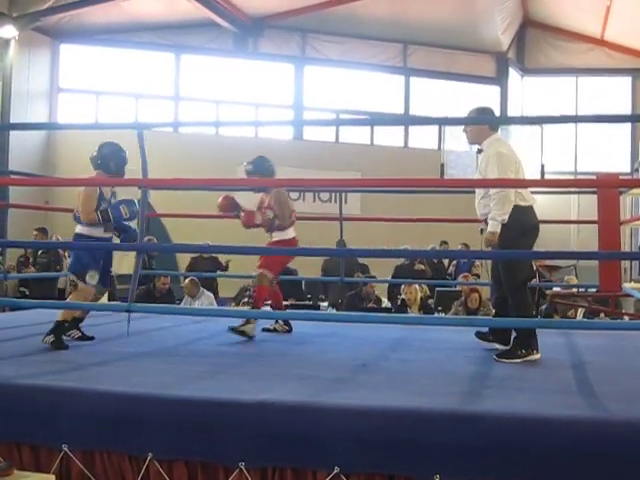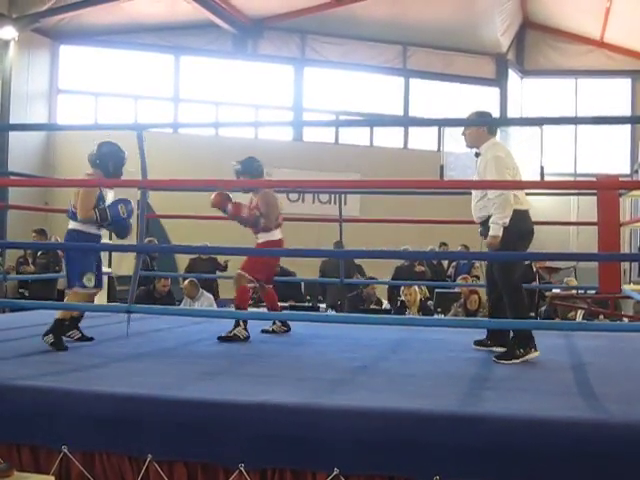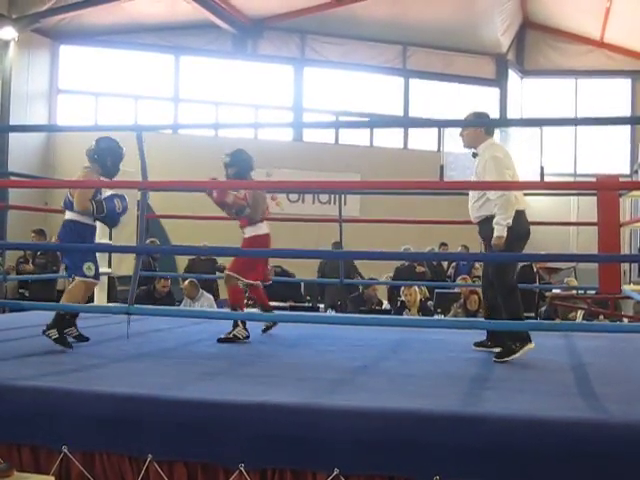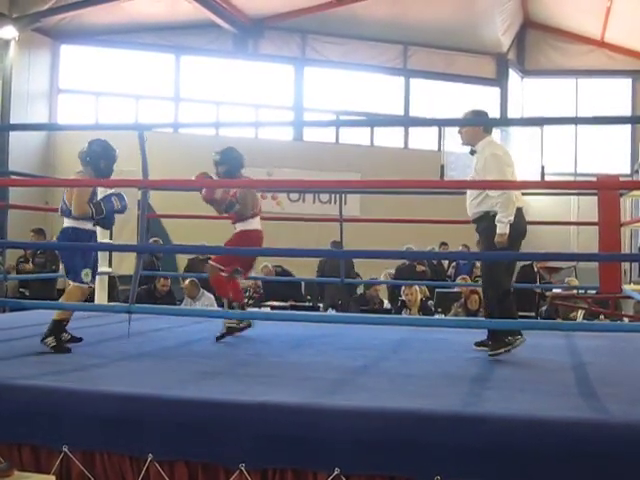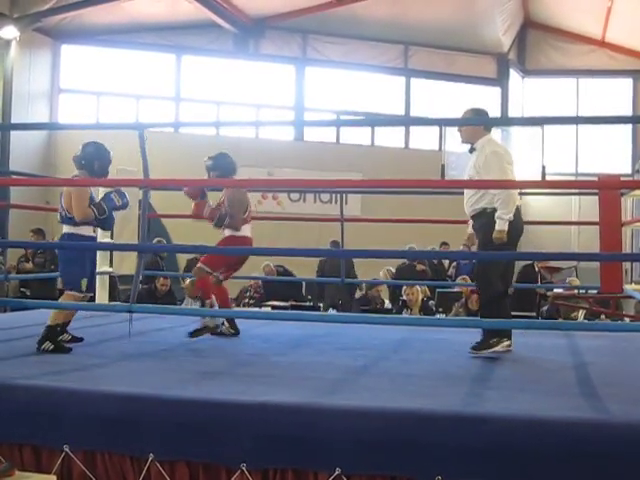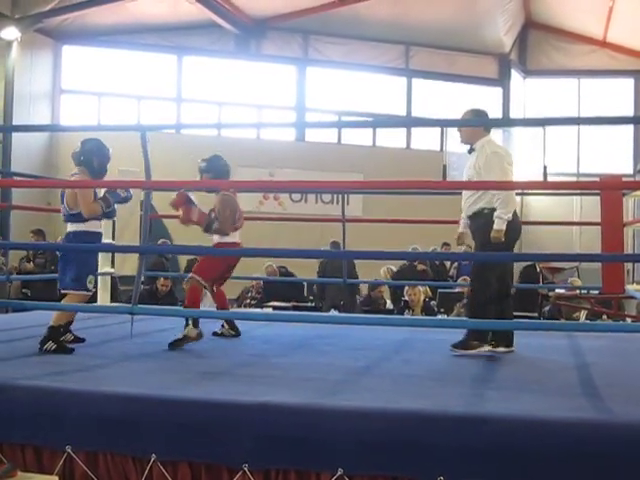
dt=0.1s
person 1, frame 1
left shoulder: (496, 151)
right shoulder: (492, 151)
left elbow: (502, 192)
left wrist: (493, 227)
left hip: (513, 223)
right hip: (511, 223)
left knee: (515, 283)
right knee: (502, 281)
left ankle: (527, 345)
right ankle: (499, 334)
person 1, frame 2
left shoulder: (494, 155)
right shoulder: (489, 155)
left elbow: (503, 196)
left wrist: (495, 231)
left hip: (509, 226)
right hip: (507, 227)
left knee: (509, 284)
right knee: (496, 284)
left ankle: (525, 344)
right ankle: (497, 337)
person 1, frame 3
left shoulder: (492, 156)
right shoulder: (485, 157)
left elbow: (503, 195)
left wrist: (499, 231)
left hip: (505, 229)
right hip: (499, 228)
left knee: (503, 284)
right knee: (492, 283)
left ankle: (520, 338)
right ankle: (497, 339)
person 1, frame 4
left shoulder: (492, 153)
right shoulder: (483, 154)
left elbow: (504, 193)
left wrist: (503, 229)
right wrist: (485, 231)
left hip: (500, 226)
right hip: (492, 225)
left knee: (495, 280)
right knee: (493, 281)
left ankle: (510, 333)
right ankle: (498, 337)
person 1, frame 5
left shoulder: (492, 152)
right shoulder: (479, 154)
left elbow: (504, 190)
left wrist: (501, 225)
right wrist: (473, 227)
left hip: (497, 225)
right hip: (489, 223)
left knee: (486, 279)
right knee: (496, 281)
left ankle: (496, 335)
right ankle: (499, 336)
person 1, frame 6
left shoulder: (492, 152)
right shoulder: (477, 155)
left elbow: (504, 191)
left wrist: (500, 225)
right wrist: (463, 226)
left hip: (495, 225)
right hip: (486, 223)
left knee: (482, 281)
right knee: (498, 283)
left ankle: (477, 337)
right ankle: (502, 339)
person 2, frame 1
left shoulder: (108, 187)
right shoulder: (92, 185)
right elbow: (86, 217)
left wrist: (119, 227)
right wrist: (113, 214)
left hip: (102, 244)
right hip: (87, 242)
left knee: (98, 290)
right knee: (87, 288)
left ankle: (72, 326)
right ankle: (54, 332)
person 2, frame 2
left shoulder: (100, 184)
right shoulder: (91, 183)
right elbow: (84, 215)
left wrist: (114, 224)
right wrist: (110, 213)
left hip: (90, 241)
right hip: (79, 241)
left knee: (93, 289)
right knee: (82, 289)
left ankle: (71, 326)
right ankle: (53, 332)
person 2, frame 3
left shoulder: (92, 175)
right shoulder: (88, 174)
right elbow: (80, 206)
left wrist: (103, 215)
right wrist: (105, 205)
left hip: (81, 234)
right hip: (75, 233)
left knee: (90, 281)
right knee: (84, 280)
left ankle: (69, 324)
right ankle: (55, 325)
person 2, frame 4
left shoulder: (85, 179)
right shoulder: (83, 179)
right elbow: (78, 211)
left wrist: (100, 218)
right wrist: (103, 207)
left hip: (82, 238)
right hip: (76, 238)
left knee: (82, 287)
right knee: (80, 286)
left ankle: (59, 330)
right ankle: (52, 333)
person 2, frame 5
left shoulder: (80, 183)
right shoulder: (80, 184)
right elbow: (81, 215)
left wrist: (100, 218)
right wrist: (105, 205)
left hip: (77, 243)
right hip: (77, 244)
left knee: (83, 292)
right knee: (74, 292)
left ankle: (61, 331)
right ankle: (47, 338)
person 2, frame 6
left shoulder: (77, 180)
right shoulder: (82, 180)
right elbow: (88, 211)
left wrist: (106, 204)
right wrist: (110, 198)
left hip: (79, 240)
right hip: (83, 241)
left knee: (83, 291)
right knee: (79, 291)
left ankle: (63, 331)
right ankle: (49, 338)
person 3, frame 1
left shoulder: (278, 194)
right shoulder: (265, 196)
left elbow: (285, 222)
right elbow: (257, 220)
left wrist: (262, 220)
right wrist: (238, 211)
left hip: (285, 243)
right hip: (276, 243)
left knee: (262, 278)
right knee: (268, 282)
left ankle: (250, 324)
person 3, frame 2
left shoulder: (266, 195)
right shoulder: (254, 197)
left elbow: (269, 225)
right elbow: (247, 221)
left wrist: (247, 216)
right wrist: (229, 208)
left hip: (271, 244)
right hip: (264, 244)
left knee: (241, 280)
right knee: (263, 285)
left ankle: (241, 329)
right ankle: (281, 323)
person 3, frame 3
left shoulder: (254, 188)
right shoulder: (244, 189)
left elbow: (255, 217)
right elbow: (234, 214)
left wrist: (234, 203)
right wrist: (221, 198)
left hip: (257, 238)
right hip: (255, 239)
left knee: (232, 280)
right knee: (251, 282)
left ankle: (240, 330)
person 3, frame 4
left shoulder: (244, 185)
right shoulder: (235, 186)
left elbow: (245, 212)
right elbow: (223, 210)
left wrist: (223, 199)
right wrist: (211, 195)
left hip: (248, 234)
right hip: (246, 235)
left knee: (214, 269)
right knee: (230, 275)
left ankle: (231, 318)
right ankle: (240, 317)
person 3, frame 5
left shoulder: (234, 193)
right shoulder: (229, 192)
left elbow: (237, 225)
right elbow: (223, 217)
left wrist: (211, 214)
right wrist: (202, 200)
left hip: (237, 241)
right hip: (239, 242)
left knee: (201, 272)
right knee: (215, 279)
right ankle: (230, 325)
person 3, frame 6
left shoulder: (225, 197)
right shoulder: (222, 196)
left elbow: (225, 229)
right elbow: (213, 223)
left wrist: (200, 219)
right wrist: (191, 207)
left hip: (226, 246)
right hip: (227, 247)
left knee: (193, 283)
right knee: (212, 285)
left ankle: (192, 330)
right ankle: (230, 327)
